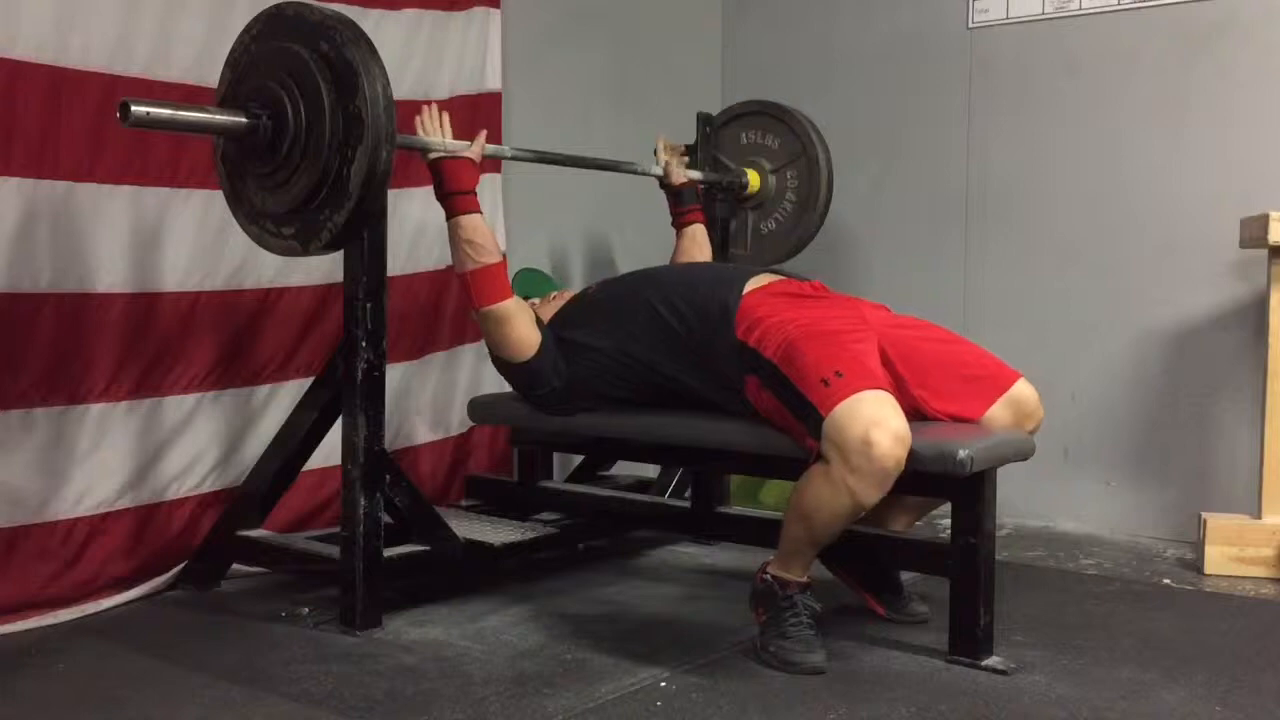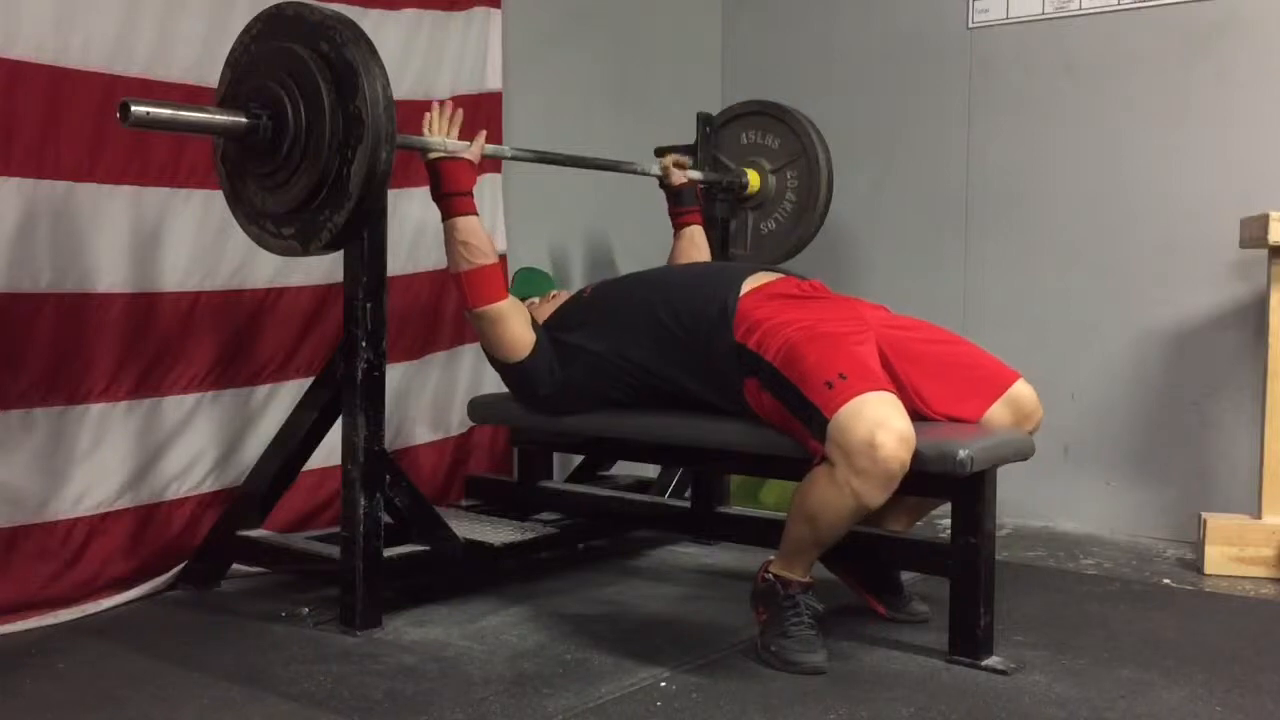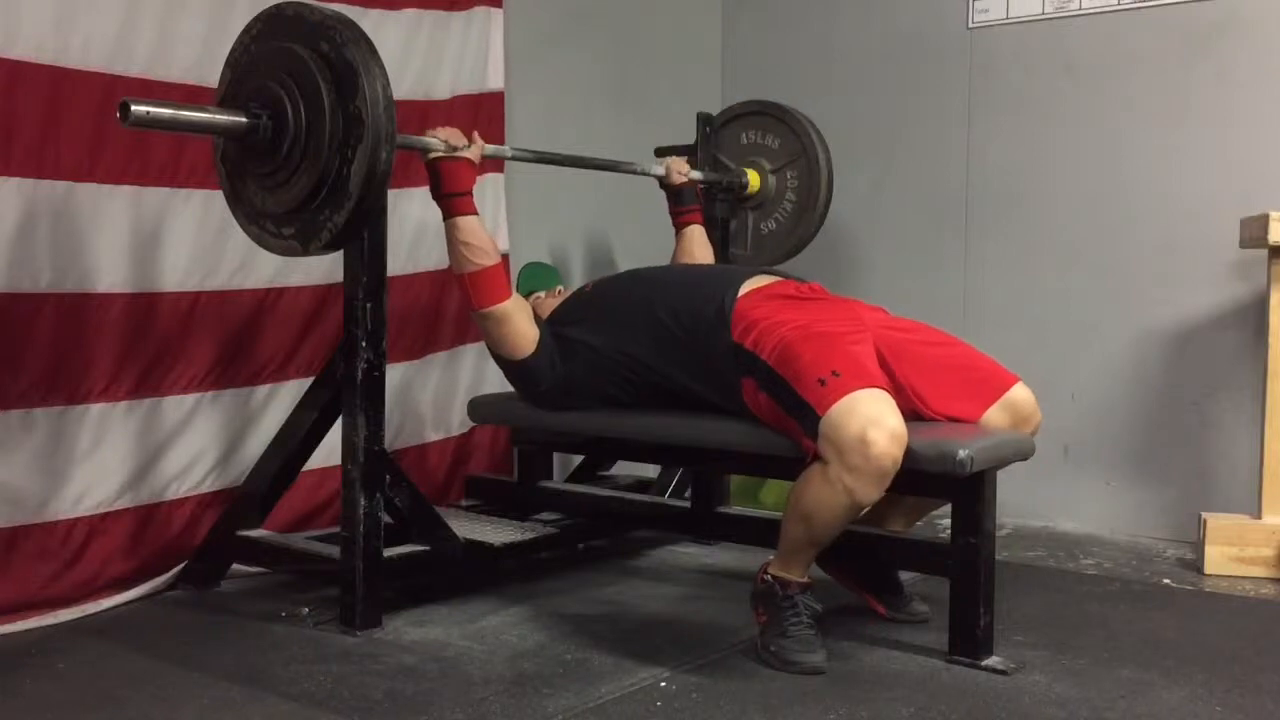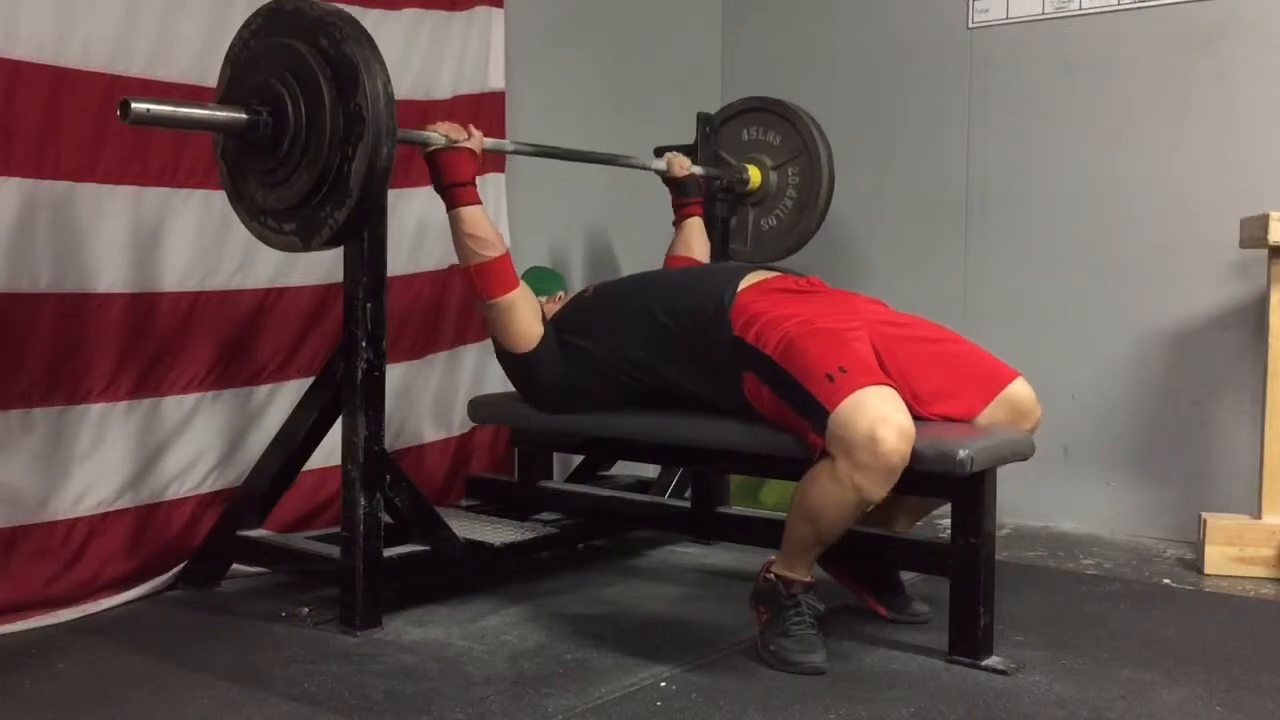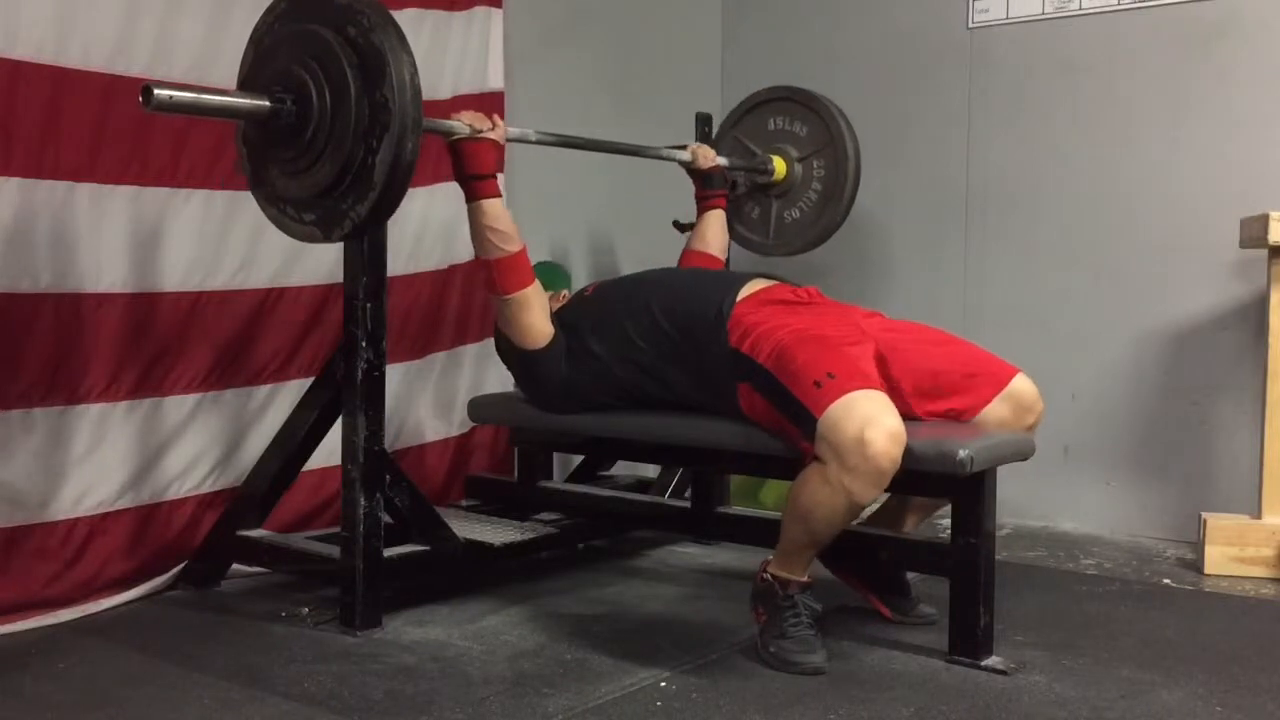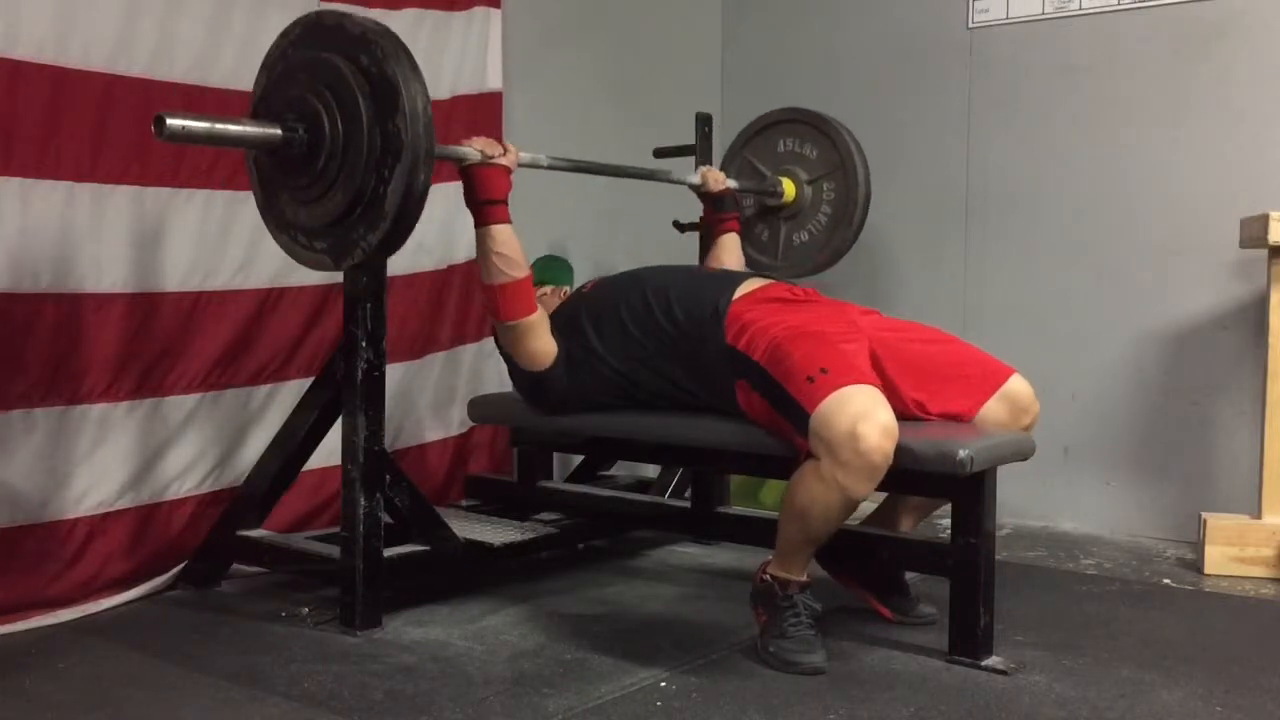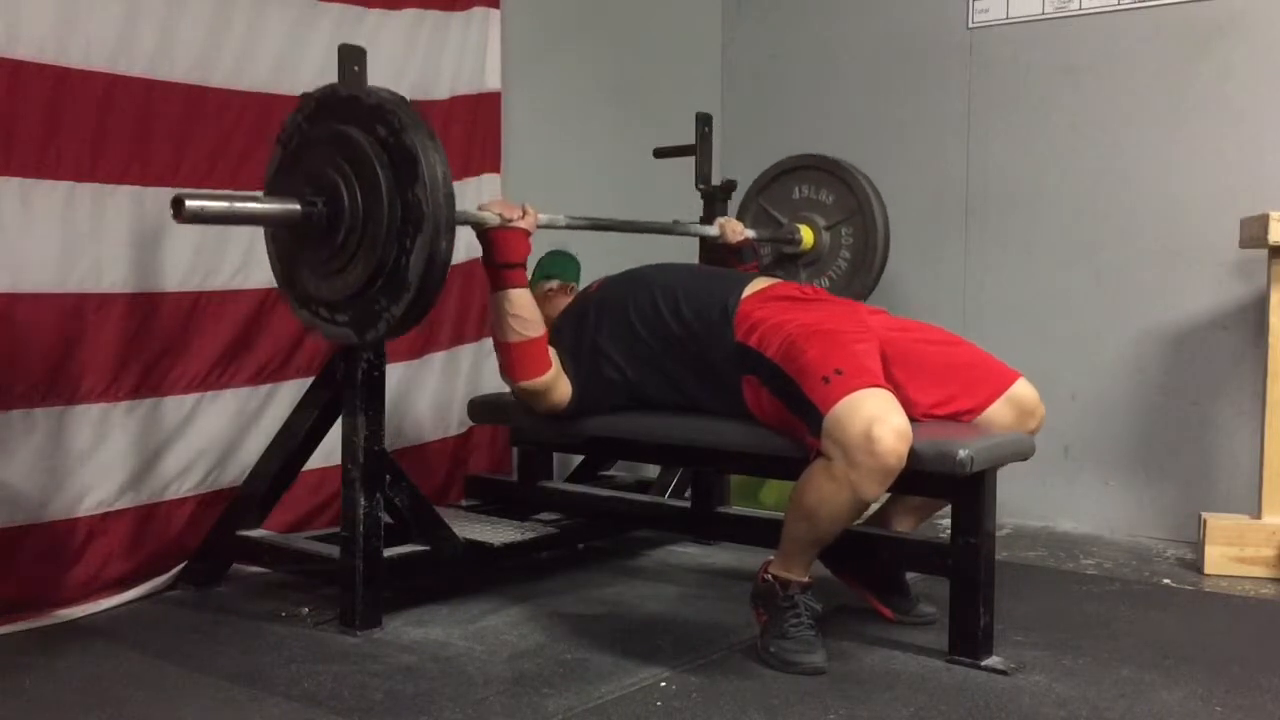
dt=0.4s
person 1, frame 1
left shoulder: (613, 320)
right shoulder: (556, 368)
left elbow: (691, 289)
right elbow: (488, 289)
left wrist: (682, 195)
right wrist: (456, 183)
left knee: (1015, 412)
right knee: (874, 445)
left ankle: (862, 545)
right ankle: (782, 586)
person 1, frame 2
left shoulder: (615, 322)
right shoulder: (554, 370)
left elbow: (696, 283)
right elbow: (484, 298)
left wrist: (683, 198)
right wrist: (452, 187)
left knee: (1015, 413)
right knee: (880, 447)
left ankle: (863, 546)
right ankle: (784, 585)
person 1, frame 3
left shoulder: (611, 317)
right shoulder: (555, 363)
left elbow: (695, 285)
right elbow: (490, 296)
left wrist: (684, 199)
right wrist: (454, 187)
left knee: (1014, 415)
right knee: (873, 444)
left ankle: (863, 547)
right ankle: (783, 586)
person 1, frame 4
left shoulder: (613, 322)
right shoulder: (556, 370)
left elbow: (689, 274)
right elbow: (496, 285)
left wrist: (687, 194)
right wrist: (456, 181)
left knee: (1014, 410)
right knee: (881, 439)
left ankle: (867, 551)
right ankle: (785, 586)
person 1, frame 5
left shoulder: (618, 319)
right shoulder: (560, 367)
left elbow: (704, 269)
right elbow: (507, 277)
left wrist: (710, 187)
right wrist: (478, 172)
left knee: (1016, 407)
right knee: (873, 442)
left ankle: (871, 552)
right ankle: (783, 586)
person 1, frame 6
left shoulder: (613, 316)
right shoulder: (557, 366)
left elbow: (719, 286)
right elbow: (511, 312)
left wrist: (722, 210)
right wrist: (489, 196)
left knee: (1013, 408)
right knee: (863, 439)
left ankle: (868, 553)
right ankle: (782, 586)
person 1, frame 7
left shoulder: (616, 313)
right shoulder: (564, 350)
right elbow: (530, 378)
left wrist: (740, 254)
right wrist: (506, 257)
left knee: (1018, 411)
right knee: (877, 441)
left ankle: (870, 552)
right ankle: (784, 586)
